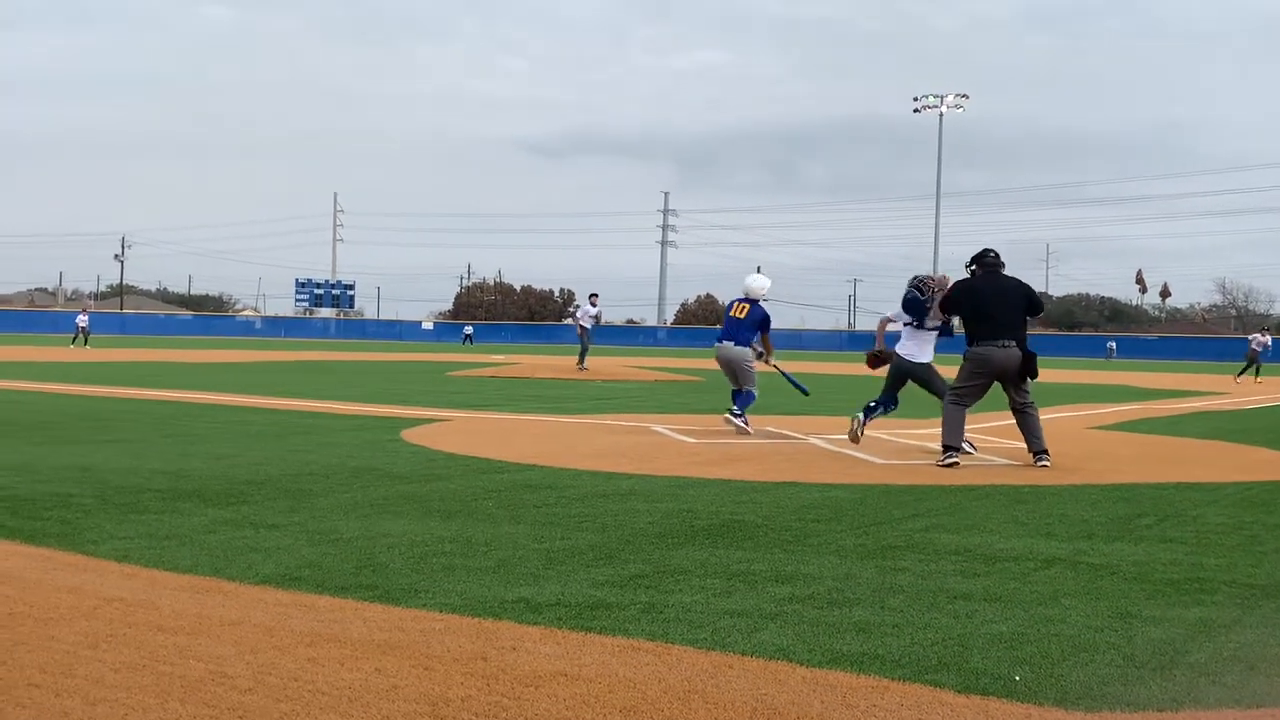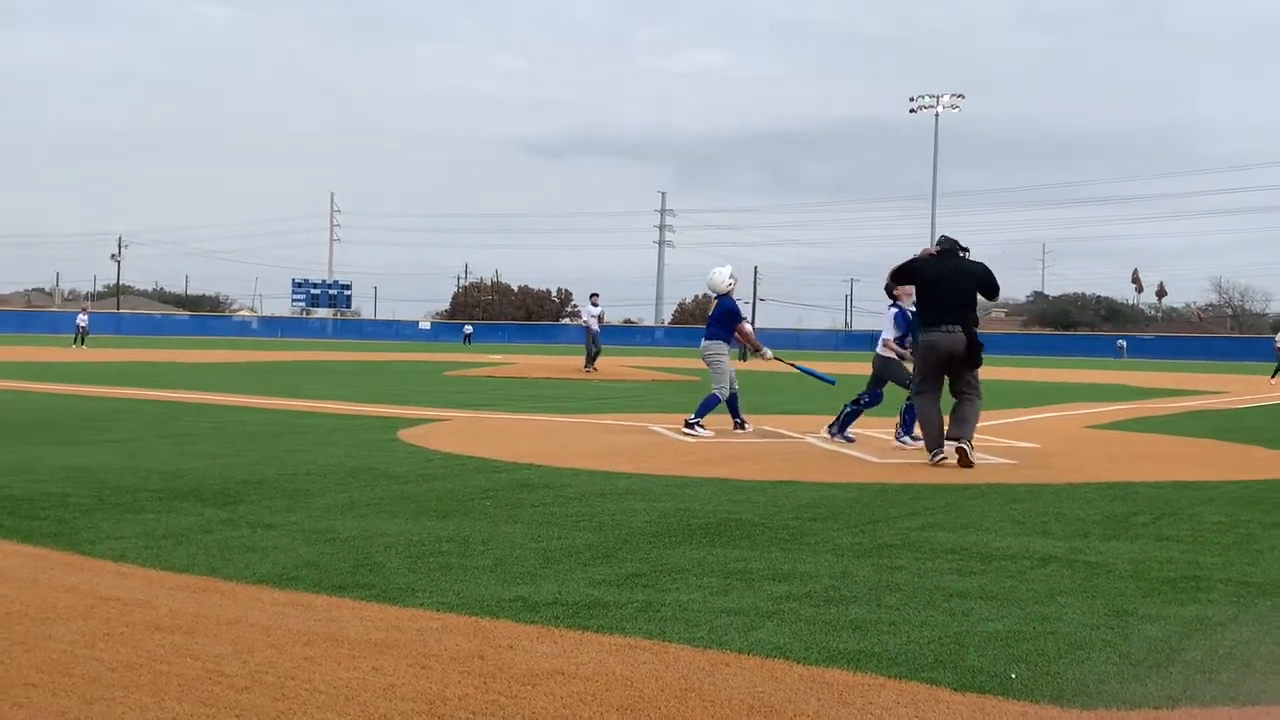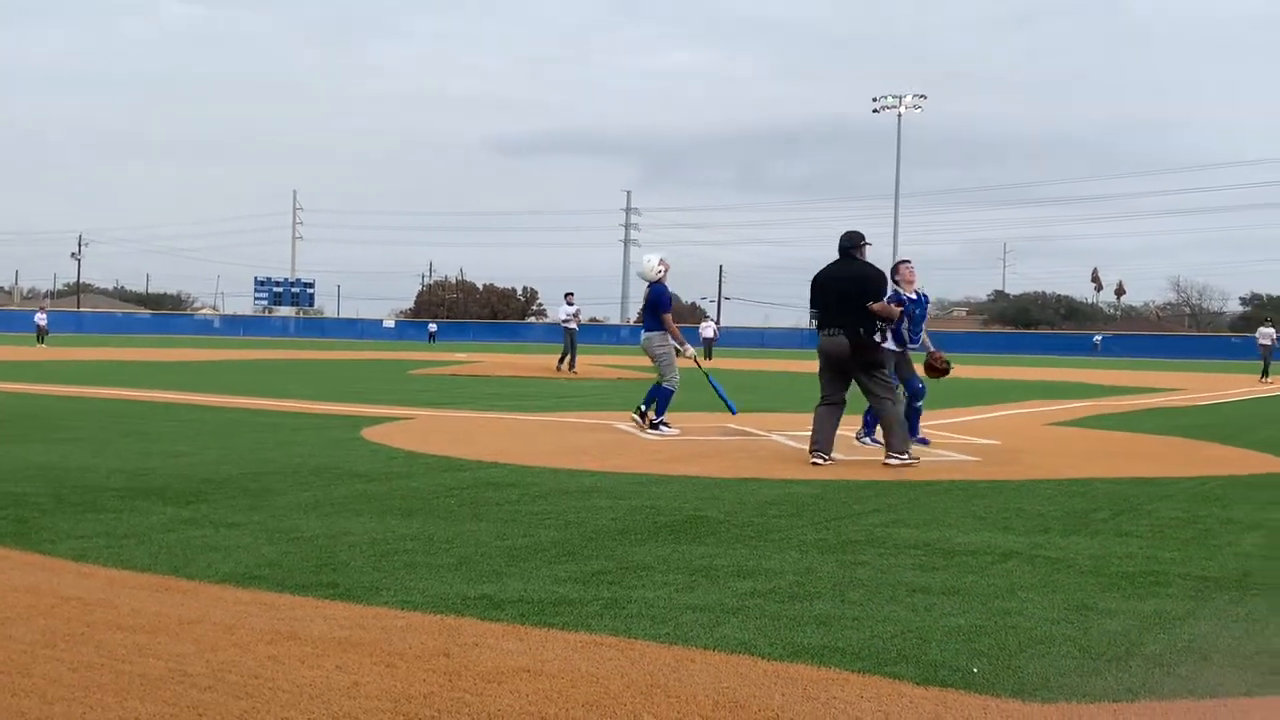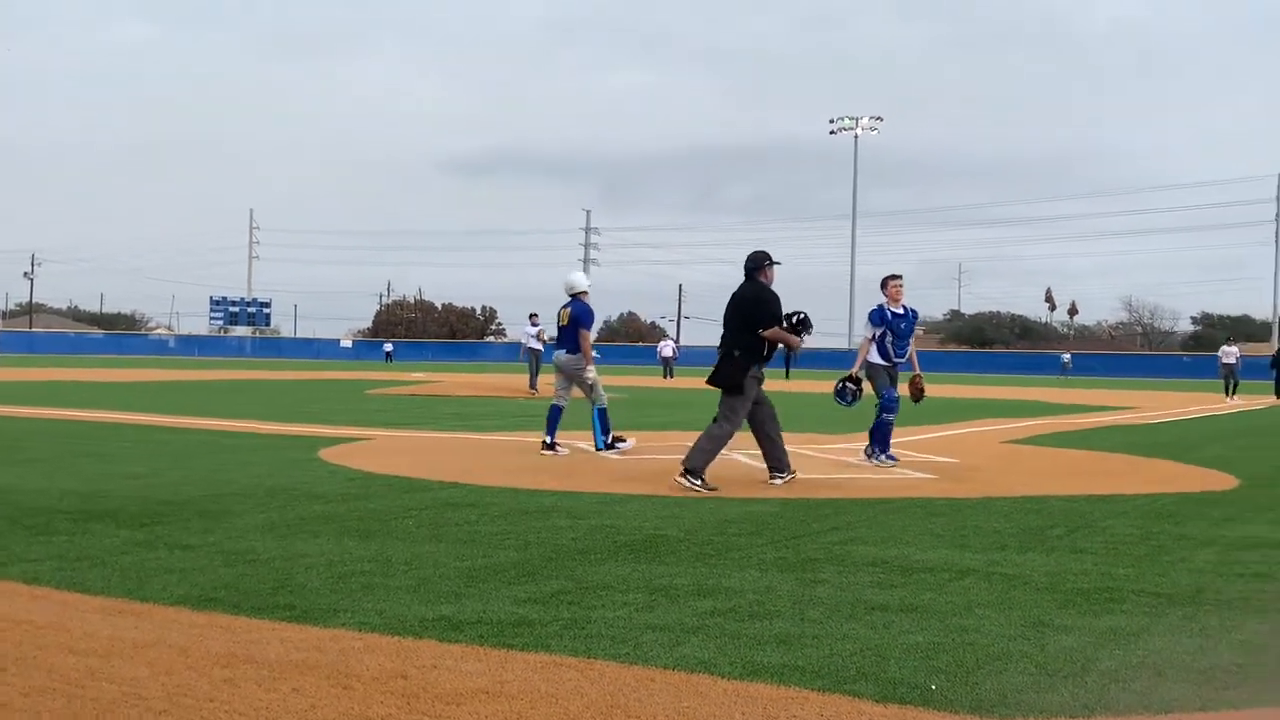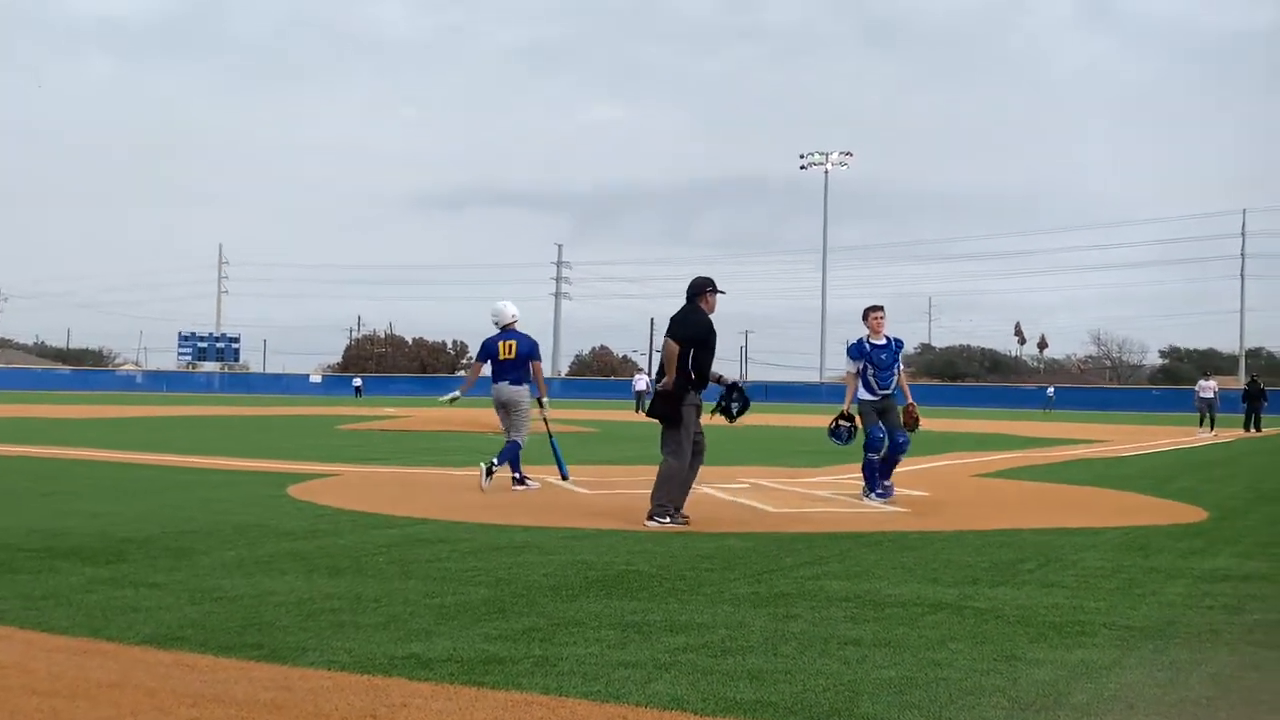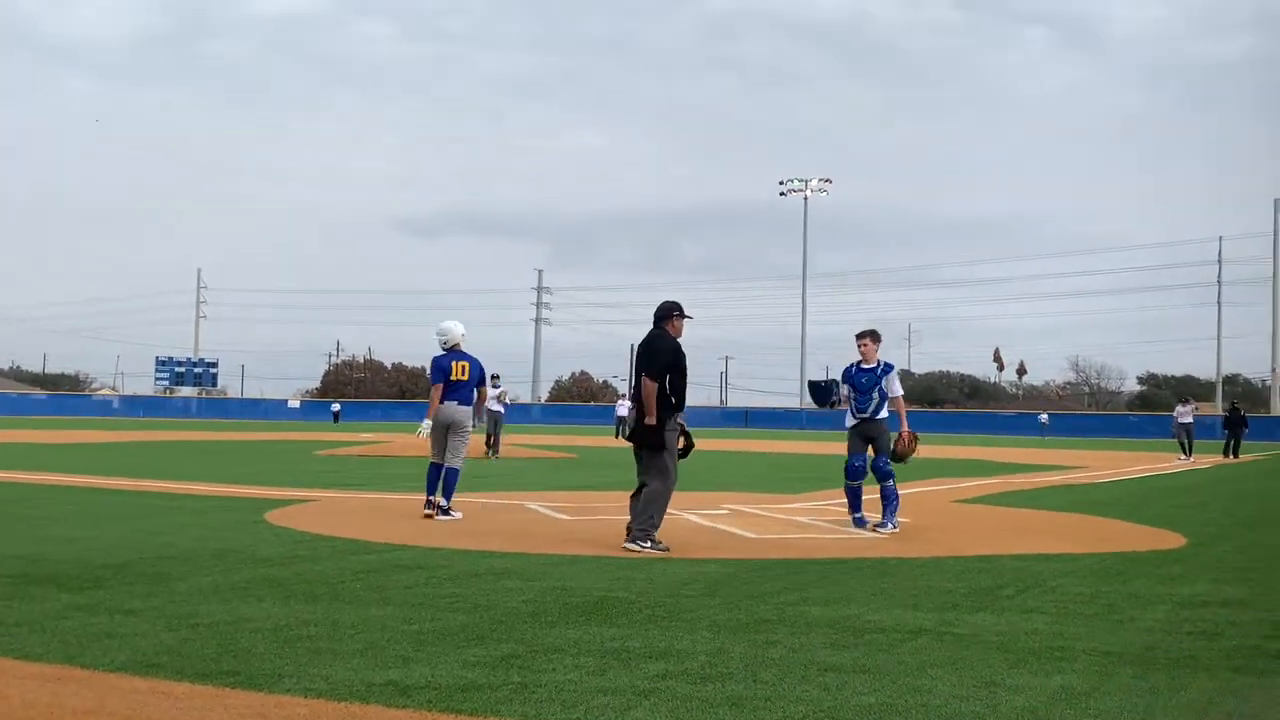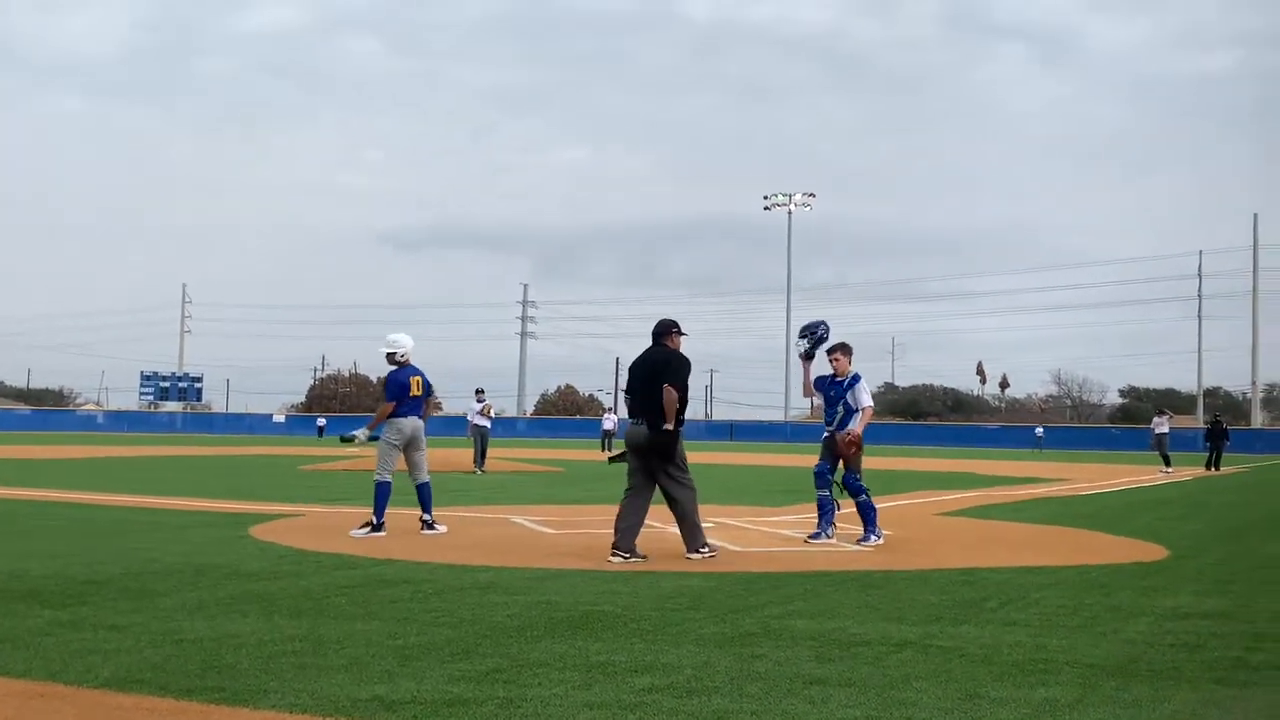
dt=0.4s
person 1, frame 1
left shoulder: (966, 285)
right shoulder: (1019, 286)
left elbow: (942, 313)
right elbow: (1039, 312)
left hip: (983, 353)
right hip: (1015, 353)
left knee: (956, 400)
right knee: (1024, 405)
left ankle: (951, 450)
right ankle: (1041, 454)
person 1, frame 2
left shoulder: (922, 267)
right shoulder: (976, 268)
left elbow: (892, 277)
right elbow: (994, 295)
left hip: (930, 339)
right hip: (963, 339)
left knee: (925, 394)
right knee: (969, 395)
left ankle: (936, 448)
right ankle: (962, 439)
person 1, frame 3
left shoulder: (823, 274)
right shoulder: (872, 272)
left elbow: (815, 313)
right elbow: (877, 307)
right wrist: (894, 313)
left hip: (827, 342)
right hip: (858, 343)
left knee: (830, 400)
right knee: (886, 396)
left ankle: (819, 450)
right ankle: (897, 450)
person 1, frame 4
left shoulder: (741, 293)
right shoulder: (765, 295)
right elbow: (769, 332)
left wrist: (782, 336)
right wrist: (791, 340)
left hip: (732, 363)
right hip: (743, 367)
left knee: (765, 415)
right knee: (727, 422)
left ankle: (779, 470)
right ankle: (691, 471)
person 1, frame 5
left shoulder: (689, 317)
right shoulder: (696, 318)
right elbow: (670, 343)
left wrist: (718, 378)
right wrist: (670, 378)
left hip: (682, 395)
right hip: (680, 396)
left knee: (695, 448)
right knee: (677, 454)
left ankle: (672, 505)
right ankle: (660, 513)
person 1, frame 6
left shoulder: (651, 341)
right shoulder: (666, 344)
right elbow: (649, 380)
left wrist: (673, 415)
right wrist: (652, 415)
left hip: (649, 419)
right hip: (658, 422)
left knee: (648, 478)
right knee: (661, 479)
left ankle: (637, 533)
right ankle: (641, 537)
person 1, frame 7
left shoulder: (639, 360)
right shoulder: (677, 359)
left elbow: (628, 398)
right elbow: (670, 391)
right wrist: (670, 423)
left hip: (634, 431)
right hip: (660, 433)
left knee: (636, 491)
right knee: (682, 489)
left ankle: (622, 548)
right ankle: (697, 546)
person 2, frame 1
left shoulder: (905, 309)
right shoulder: (933, 315)
left elbow: (883, 321)
left wrist: (879, 345)
right wrist: (944, 288)
left hip: (898, 361)
right hip: (920, 366)
left knee: (886, 401)
left ankle: (863, 417)
person 2, frame 2
left shoulder: (911, 311)
right shoulder: (895, 313)
right elbow: (886, 342)
right wrist: (904, 353)
left hip: (889, 360)
right hip: (887, 360)
left knee: (869, 397)
left ankle: (836, 429)
right ankle: (904, 432)
person 2, frame 3
left shoulder: (922, 299)
right shoulder: (893, 298)
left elbow: (920, 328)
left wrist: (930, 349)
left hip: (903, 352)
right hip: (887, 351)
left knee: (917, 390)
left ankle: (912, 433)
right ankle: (866, 432)
person 2, frame 4
left shoulder: (911, 315)
right shoulder: (878, 314)
left elbow: (910, 344)
right elbow: (867, 341)
left wrist: (916, 370)
right wrist: (857, 366)
left hip: (893, 367)
right hip: (876, 366)
left knee: (889, 407)
right knee: (889, 402)
left ankle: (874, 449)
right ankle: (881, 450)
person 2, frame 5
left shoulder: (895, 345)
right shoulder: (859, 347)
left elbow: (900, 373)
right elbow: (852, 376)
left wrist: (909, 398)
right wrist: (847, 404)
left hip: (889, 400)
right hip: (867, 402)
left knee: (900, 440)
right knee: (875, 441)
left ankle: (884, 476)
right ankle: (871, 488)
person 2, frame 6
left shoulder: (887, 370)
right shoulder: (851, 371)
left elbow: (897, 399)
right elbow: (846, 398)
left wrist: (904, 426)
left hip: (879, 425)
right hip: (856, 426)
left knee: (883, 469)
right knee: (854, 468)
left ankle: (890, 518)
right ankle: (856, 511)
person 2, frame 7
left shoulder: (856, 382)
right shoulder: (827, 381)
left elbow: (868, 409)
right elbow: (808, 393)
left wrist: (859, 429)
right wrist: (806, 368)
left hip: (849, 439)
right hip: (829, 438)
left knee: (852, 483)
right knee: (821, 478)
left ankle: (873, 531)
right ankle: (825, 529)
person 3, frame 1
left shoulder: (733, 303)
right shoulder: (763, 313)
right elbow: (766, 340)
left wrist: (756, 349)
right wrist: (769, 356)
left hip: (721, 348)
right hip: (741, 351)
left knee: (737, 386)
right knee: (750, 389)
left ankle: (740, 421)
right ankle: (735, 412)
person 3, frame 2
left shoulder: (720, 300)
right shoulder: (730, 305)
right elbow: (743, 332)
left wrist: (751, 346)
right wrist: (762, 349)
left hip: (711, 346)
right hip: (716, 348)
left knee: (731, 384)
right knee: (721, 391)
left ankle: (739, 422)
right ankle: (692, 422)
person 3, frame 3
left shoulder: (651, 289)
right shoulder: (662, 291)
right elbow: (668, 324)
left wrist: (671, 343)
right wrist: (685, 346)
left hip: (648, 337)
right hip: (658, 338)
left knee: (665, 379)
right knee: (671, 380)
left ankle: (642, 411)
right ankle: (656, 422)
person 3, frame 4
left shoulder: (563, 309)
right shoulder: (584, 309)
right elbow: (584, 339)
right wrist: (590, 366)
left hip: (559, 357)
right hip: (575, 359)
left knee: (559, 400)
right knee: (599, 399)
left ankle: (549, 442)
right ankle: (609, 441)
person 3, frame 5
left shoulder: (489, 342)
right shoulder: (529, 341)
left elbow: (475, 369)
right elbow: (537, 372)
left wrist: (460, 392)
right wrist: (543, 399)
left hip: (498, 390)
right hip: (519, 392)
left knee: (511, 435)
right knee: (518, 437)
left ankle: (518, 477)
right ankle: (492, 466)
person 3, frame 6
left shoulder: (439, 361)
right shoulder: (475, 363)
left elbow: (436, 391)
right elbow: (482, 394)
left wrist: (428, 419)
right wrist: (477, 416)
left hip: (442, 412)
right hip: (464, 413)
left knee: (437, 458)
right knee: (454, 461)
left ankle: (430, 502)
right ankle: (444, 507)
person 3, frame 7
left shoulder: (395, 376)
right shoulder: (420, 375)
left elbow: (387, 408)
right elbow: (428, 404)
left wrist: (366, 430)
left hip: (396, 427)
right hip: (417, 426)
left knee: (383, 474)
right knee: (421, 476)
left ankle: (377, 524)
right ankle: (428, 521)
